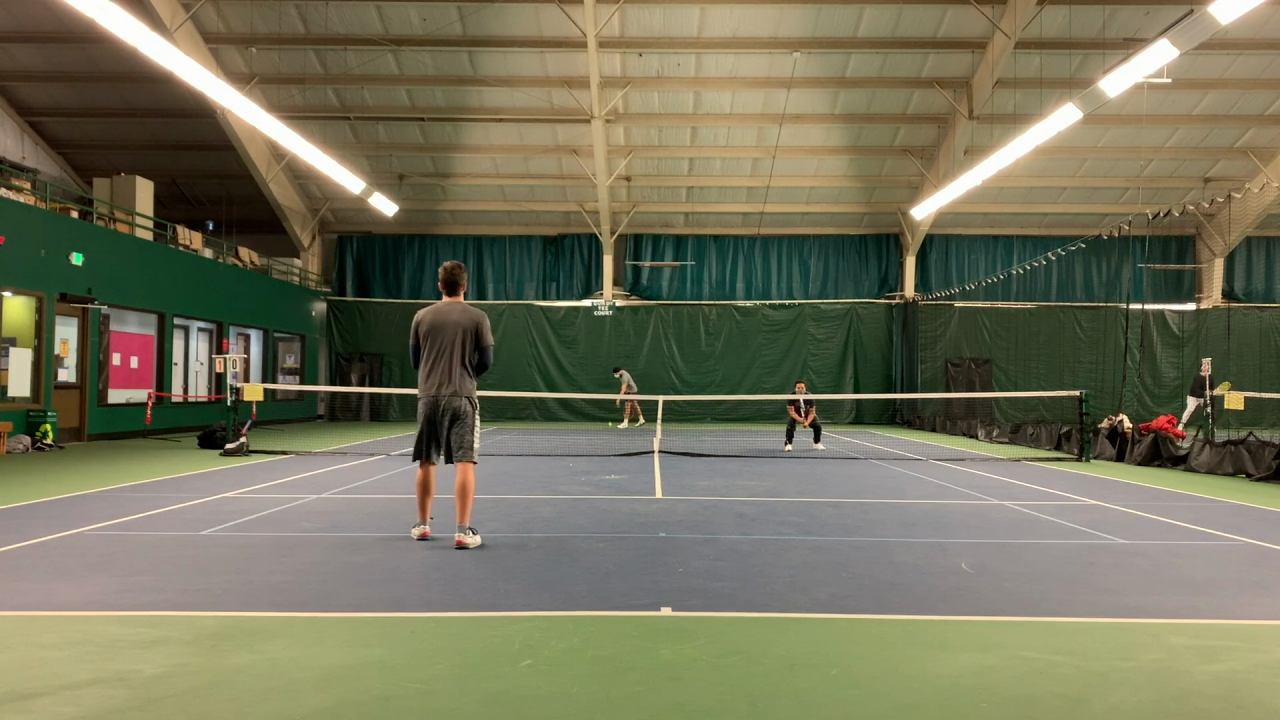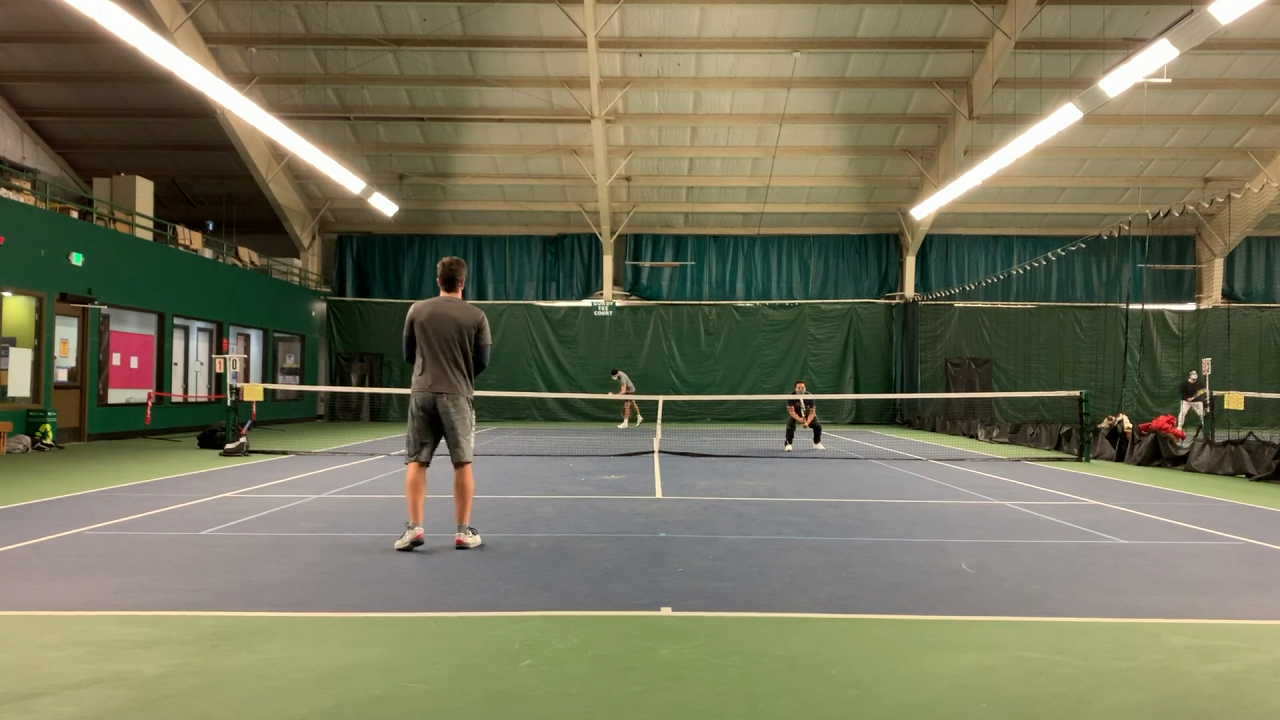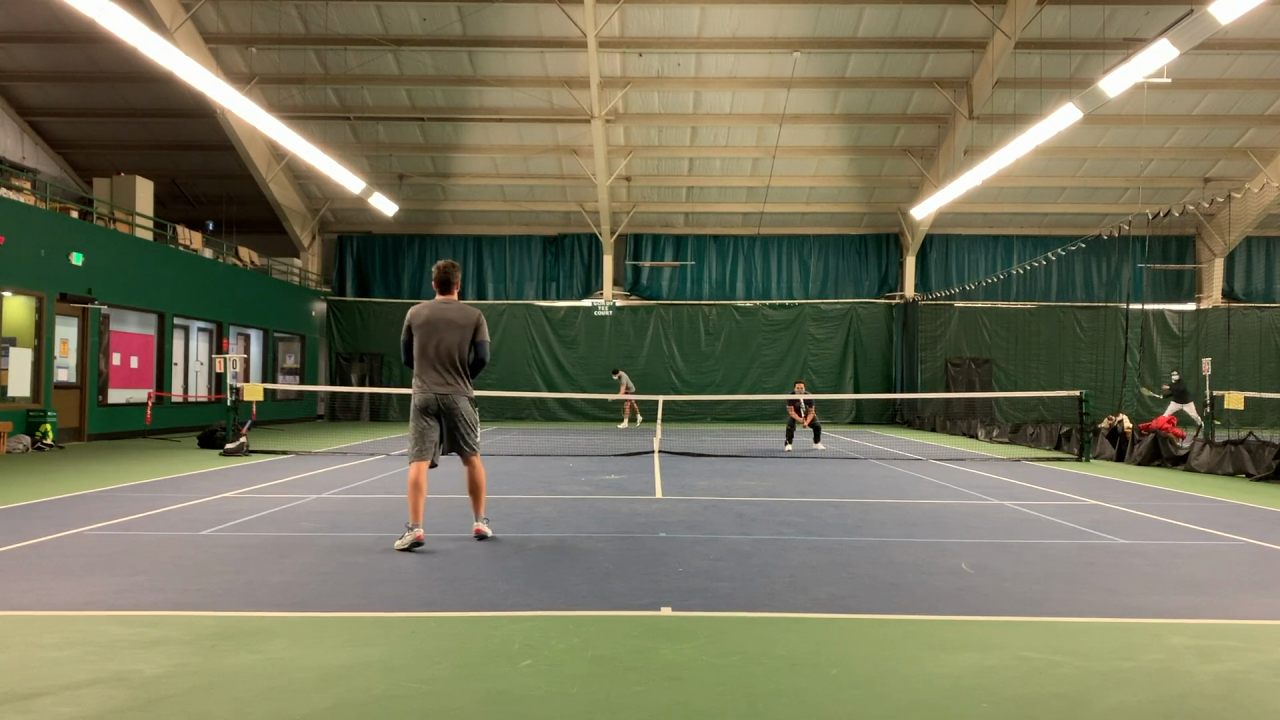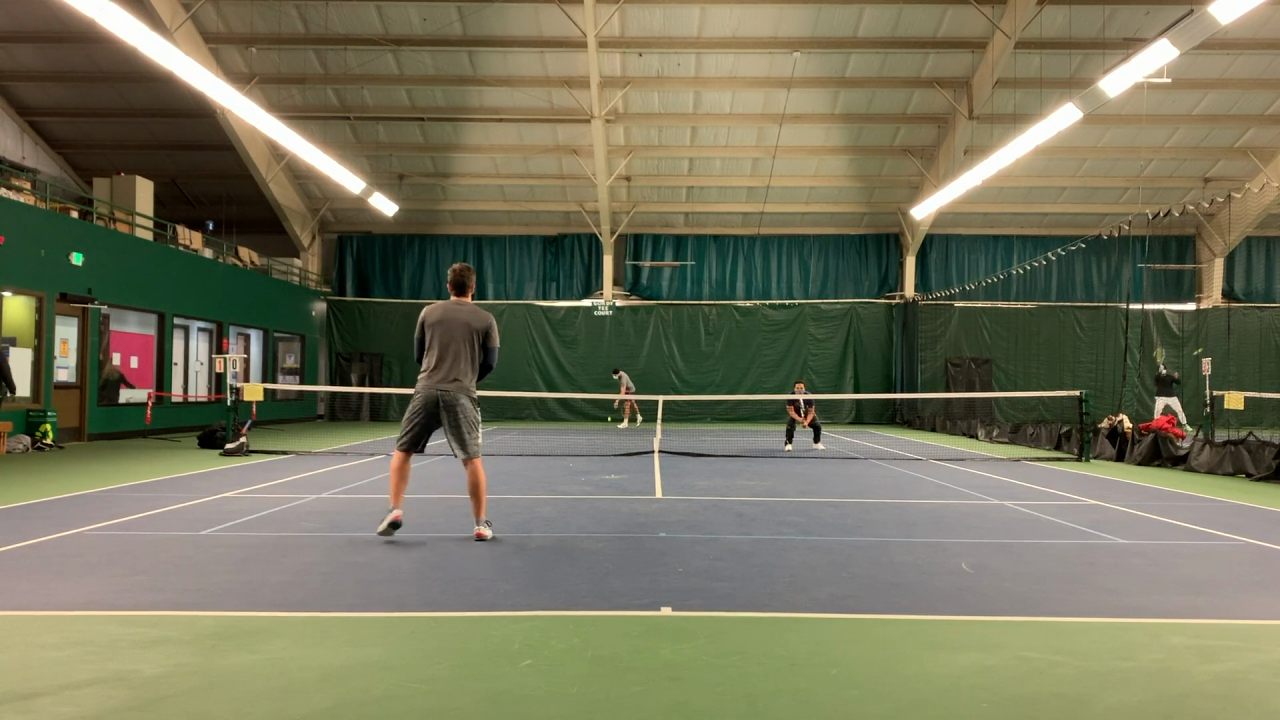
dt=0.4s
person 1, frame 1
left shoulder: (422, 316)
right shoulder: (478, 317)
left elbow: (415, 359)
right elbow: (486, 361)
left hip: (428, 397)
right hip: (461, 398)
left knee: (426, 463)
right knee: (464, 463)
left ankle: (422, 524)
right ankle: (463, 531)
person 1, frame 2
left shoulder: (417, 310)
right shoulder: (476, 316)
left elbow: (408, 353)
right elbow: (482, 361)
left hip: (423, 394)
right hip: (457, 396)
left knee: (416, 462)
right knee: (462, 464)
left ankle: (415, 528)
right ankle: (463, 531)
person 1, frame 3
left shoulder: (415, 314)
right shoulder: (474, 316)
left elbow: (406, 357)
right elbow: (481, 358)
left hip: (424, 396)
right hip: (458, 396)
left knee: (419, 462)
right knee: (472, 458)
left ankle: (415, 527)
right ankle: (480, 521)
person 1, frame 4
left shoulder: (428, 313)
right shoulder: (486, 320)
left elbow: (419, 354)
right elbow: (490, 362)
left hip: (427, 391)
right hip: (461, 395)
left knee: (403, 452)
right knee: (472, 459)
left ankle: (395, 510)
right ankle: (481, 525)
